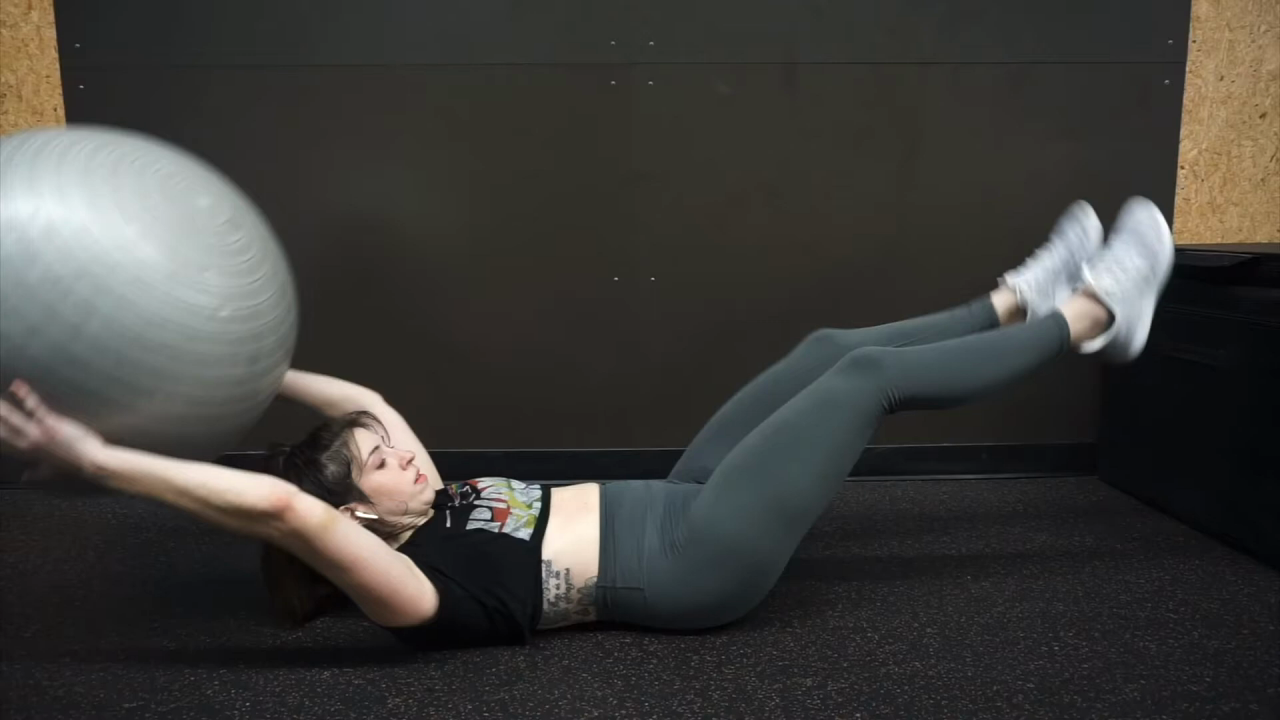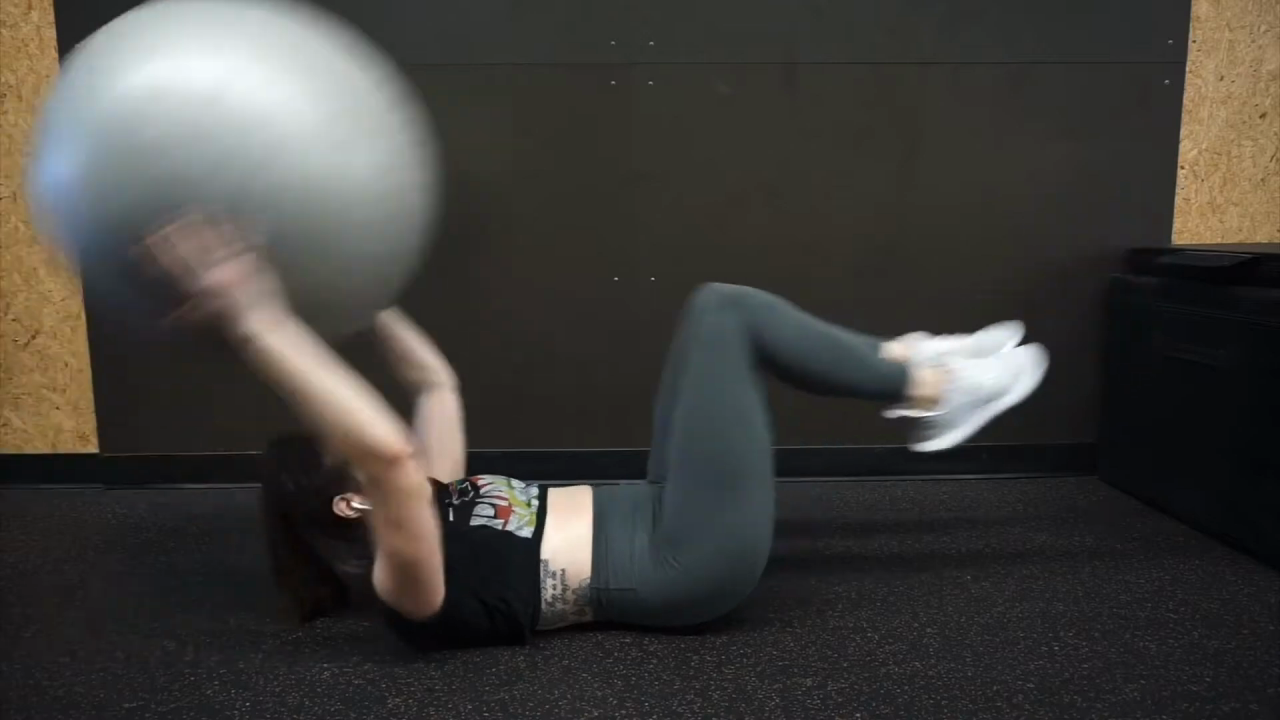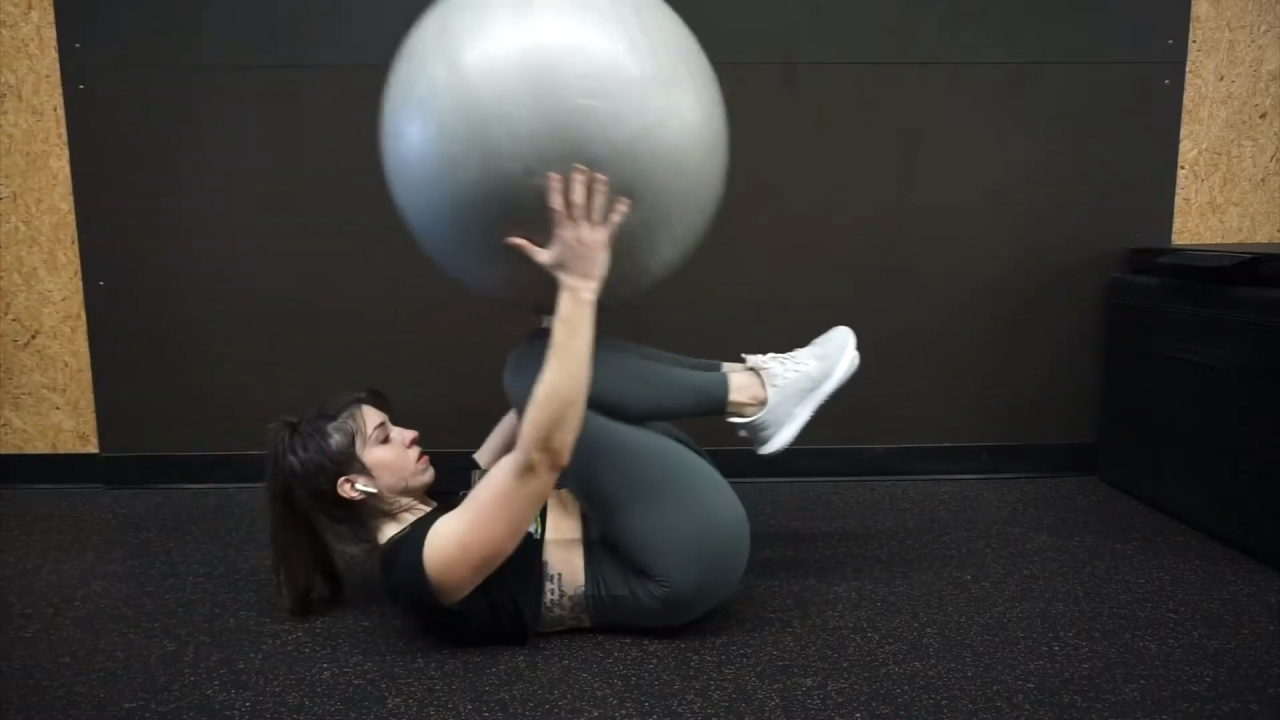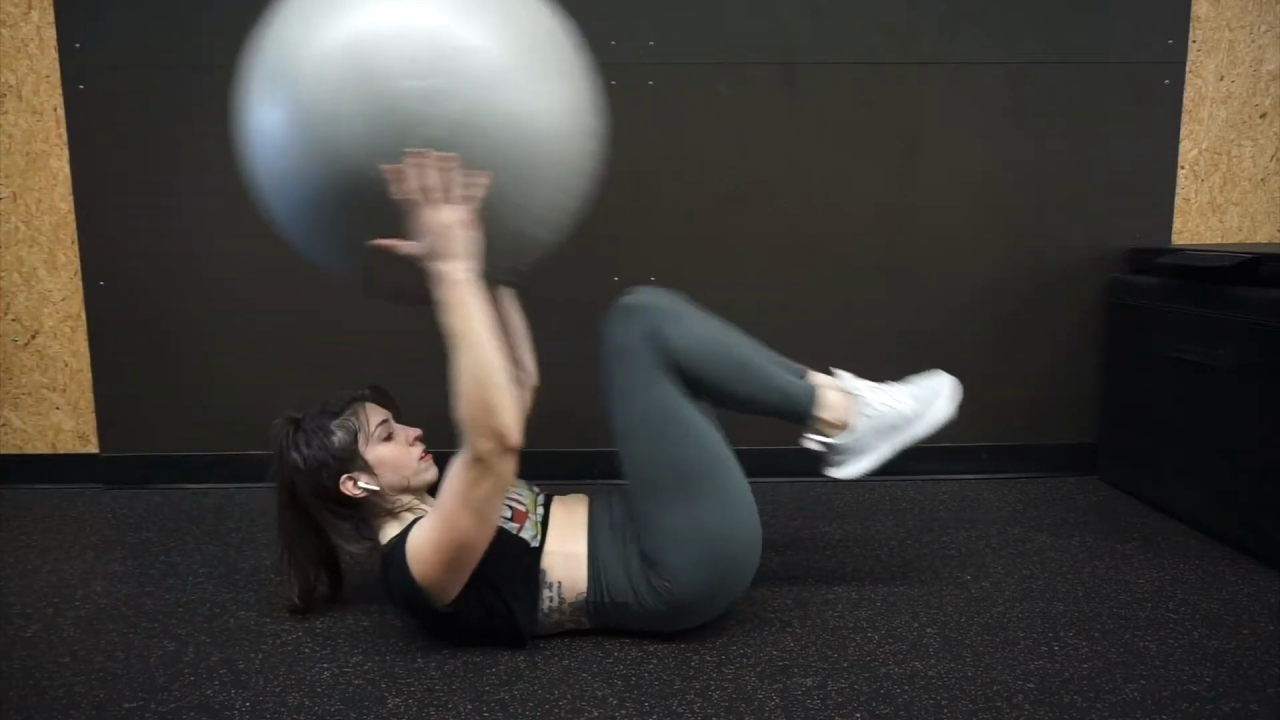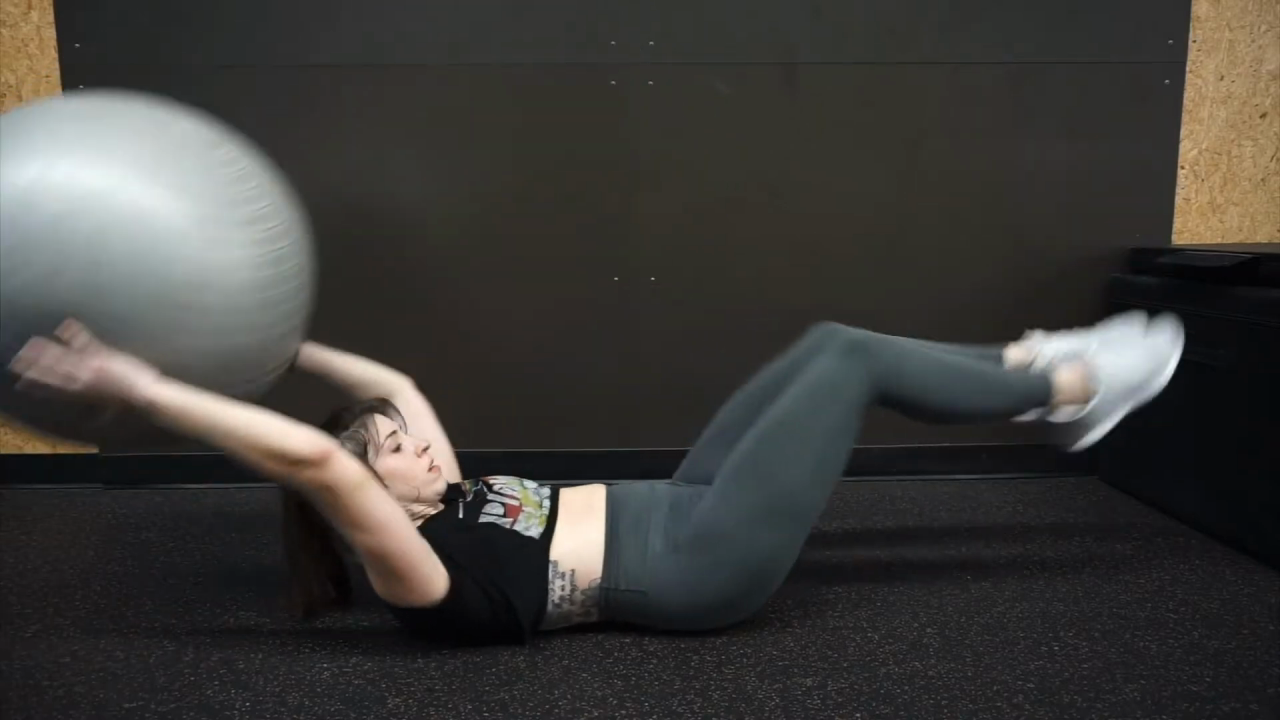
dt=0.4s
person 1, frame 1
left shoulder: (429, 514)
right shoulder: (413, 592)
left elbow: (367, 400)
right elbow: (281, 506)
right wrist: (99, 456)
left hip: (676, 511)
right hip: (699, 561)
left knee: (832, 351)
right knee: (863, 373)
left ankle: (1032, 299)
right ankle: (1097, 317)
person 1, frame 2
left shoulder: (432, 508)
right shoulder: (406, 588)
left elbow: (434, 380)
right elbow: (384, 447)
right wrist: (254, 321)
left hip: (655, 529)
right hip: (695, 569)
left knee: (719, 326)
right knee: (722, 308)
left ankle: (913, 366)
right ankle: (930, 393)
person 1, frame 3
left shoulder: (436, 499)
right shoulder: (430, 562)
left elbow: (525, 436)
right elbow: (545, 450)
left wrist: (571, 282)
right wrist: (578, 284)
left hip: (680, 528)
right hip: (691, 556)
left knee: (542, 368)
right knee: (536, 366)
left ankle: (750, 385)
right ankle: (753, 392)
person 1, frame 4
left shoulder: (447, 508)
right shoulder: (427, 565)
left elbow: (518, 379)
right elbow: (495, 437)
left wrist: (478, 269)
right wrist: (453, 268)
left hip: (672, 543)
right hip: (691, 569)
left knee: (647, 328)
right knee: (639, 319)
left ankle: (841, 407)
right ankle: (844, 416)
person 1, frame 5
left shoulder: (446, 511)
right shoulder: (420, 582)
left elbow: (395, 387)
right elbow: (315, 454)
right wrist: (143, 388)
left hip: (681, 514)
right hip: (705, 564)
left knee: (830, 346)
right knee: (849, 360)
left ankle: (1037, 365)
right ankle: (1070, 388)
